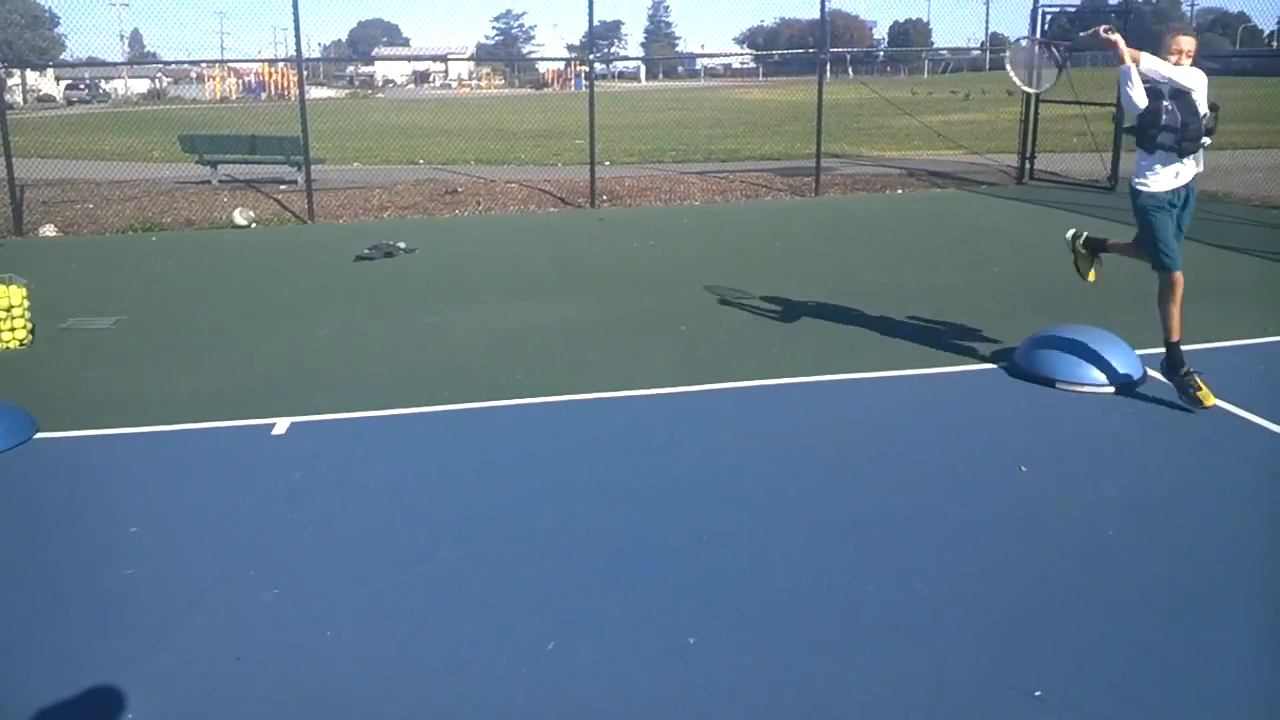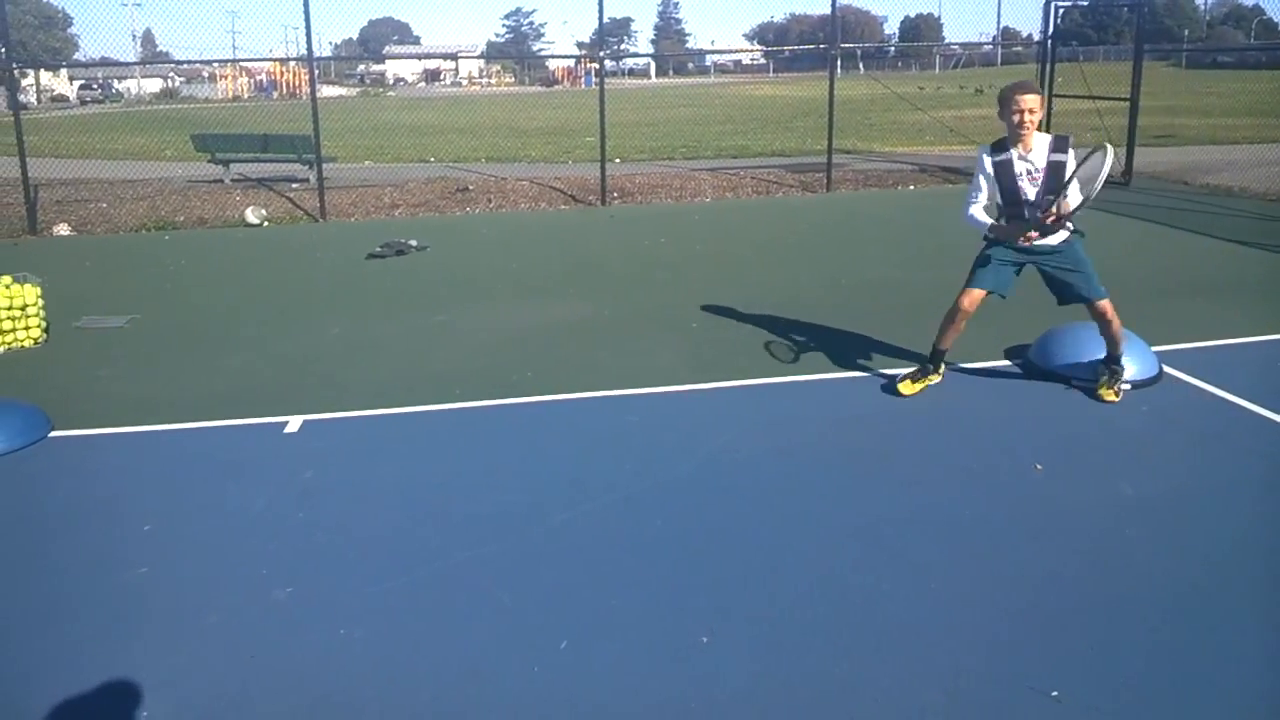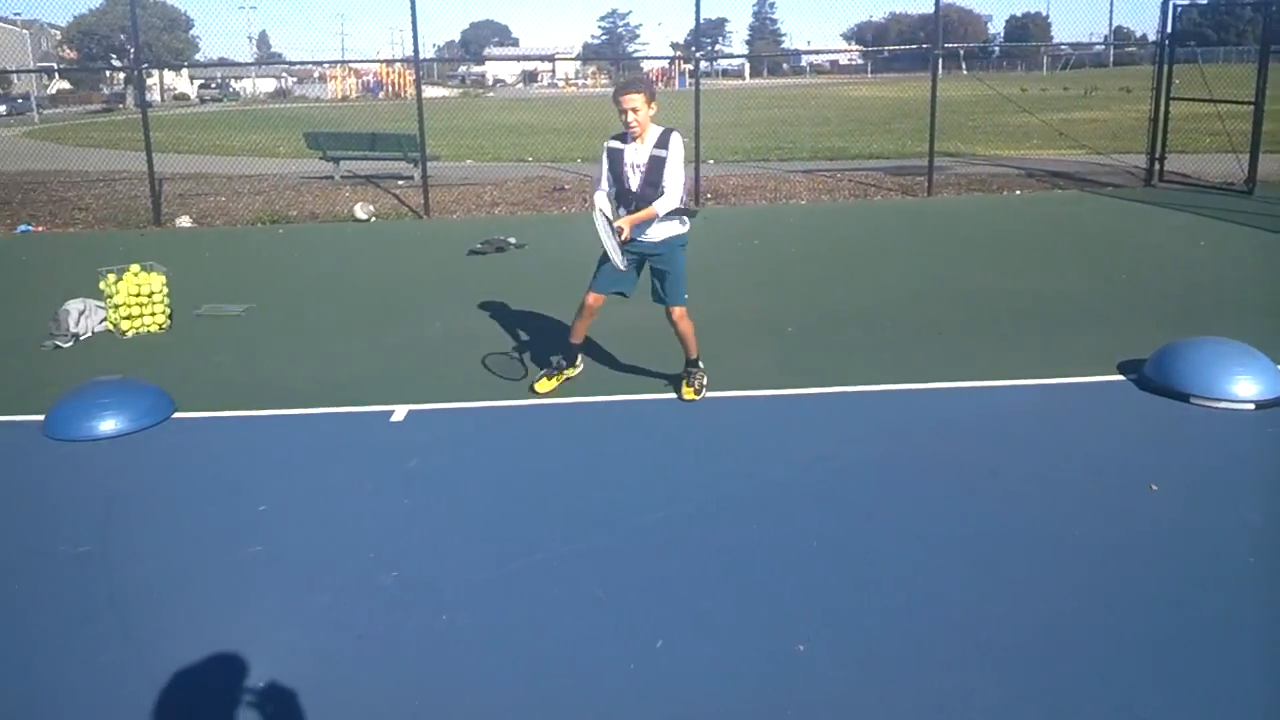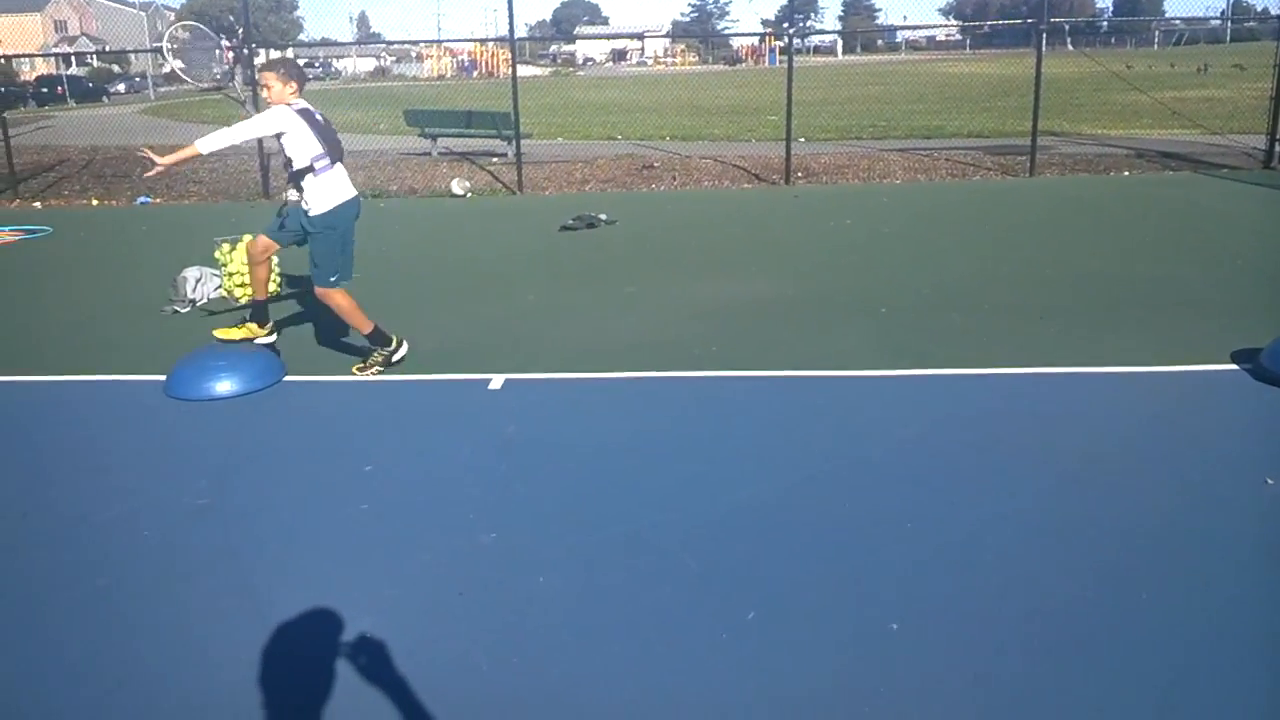
dt=1s
person 1, frame 1
left shoulder: (1194, 81)
right shoulder: (1143, 92)
left elbow: (1174, 77)
right elbow: (1133, 101)
left wrist: (1128, 50)
right wrist: (1124, 58)
left hip: (1184, 185)
right hip: (1153, 192)
left knee: (1153, 255)
right knee: (1174, 278)
left ankle: (1088, 244)
right ankle: (1176, 365)
person 1, frame 2
left shoulder: (1061, 149)
right shoulder: (992, 157)
left elbow: (1072, 195)
right elbow: (975, 209)
left wrist: (1060, 213)
right wrist: (999, 230)
left hip: (1056, 242)
right hip: (1008, 241)
left knee: (1104, 311)
right knee: (965, 303)
left ankle: (1113, 367)
right ankle: (933, 366)
person 1, frame 3
left shoulder: (671, 141)
right shoulder: (614, 146)
left elbow: (672, 197)
right elbow: (604, 193)
left wrist: (631, 220)
right wrist: (611, 221)
left hip: (666, 238)
right hip: (626, 238)
left knee: (676, 314)
right knee: (591, 301)
left ankle: (694, 369)
right ankle: (569, 360)
person 1, frame 4
left shoulder: (282, 115)
right shoulder: (302, 112)
left elbow: (227, 136)
left wrist: (168, 161)
left hip: (331, 209)
right hip: (314, 205)
left knee: (326, 289)
right knee: (258, 249)
left ankle: (386, 345)
right ankle: (259, 324)
